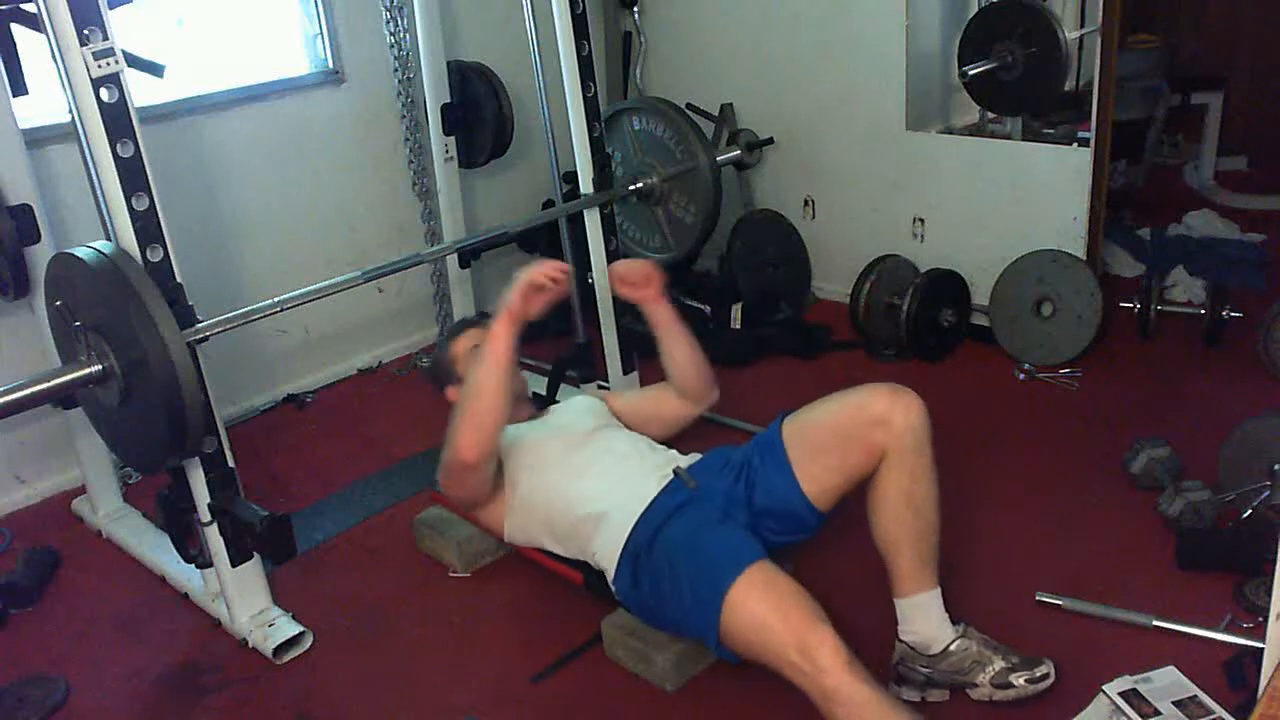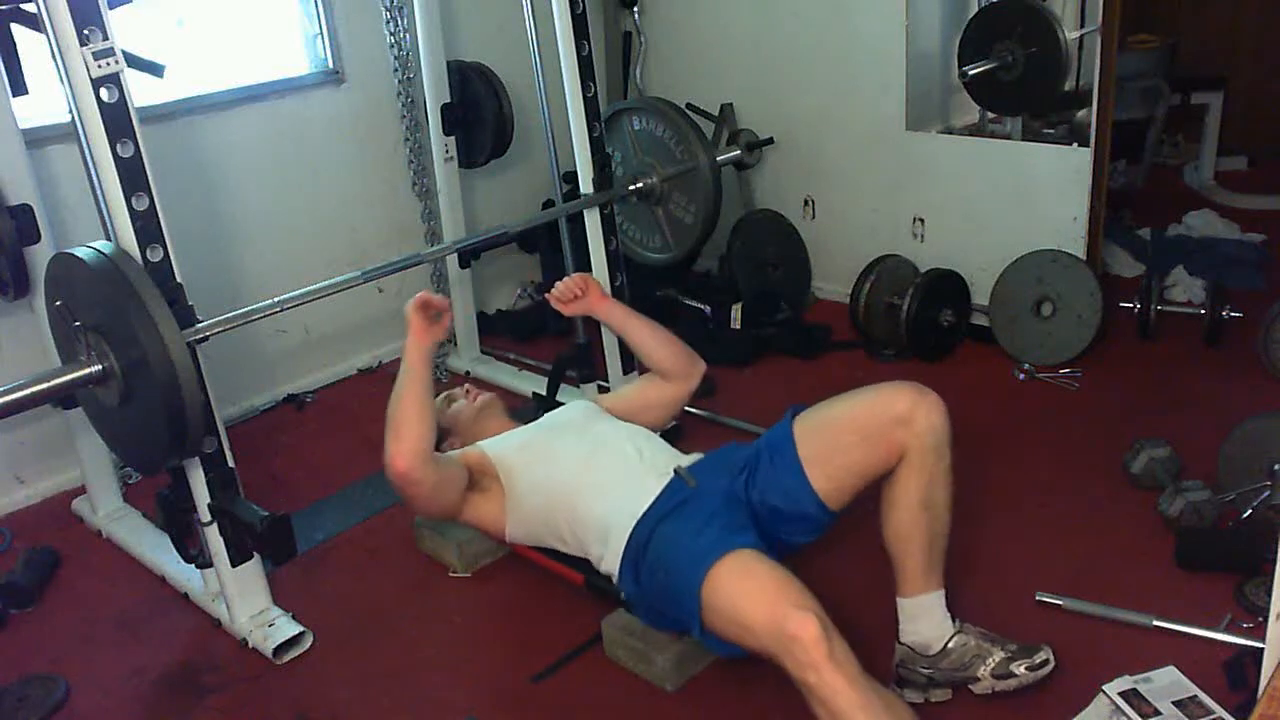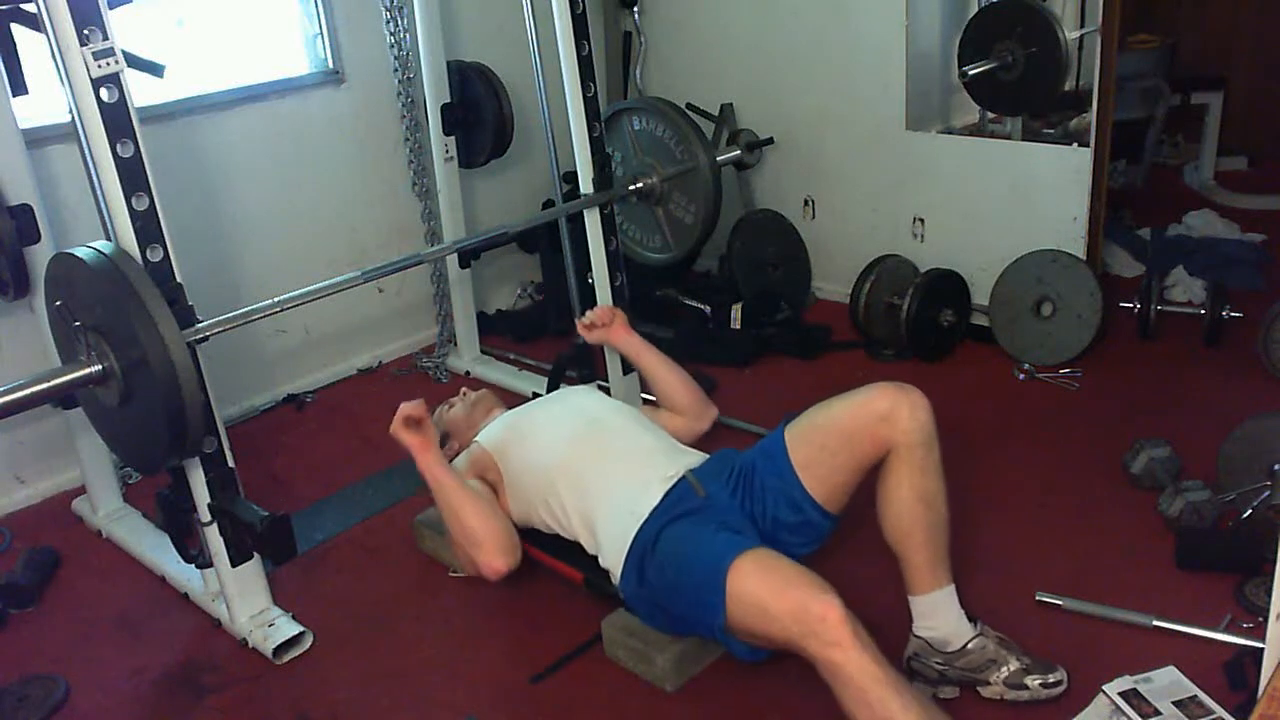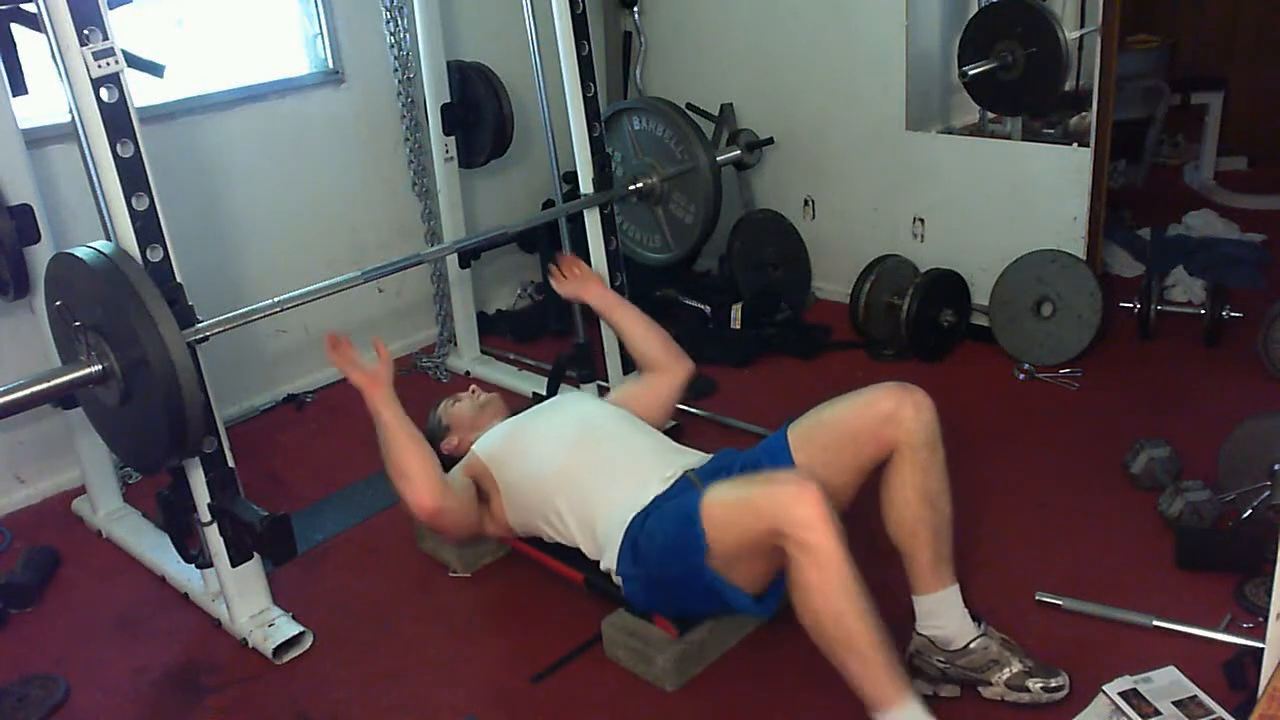
dt=0.5s
person 1, frame 1
left shoulder: (579, 407)
right shoulder: (469, 472)
left elbow: (695, 396)
right elbow: (467, 453)
left wrist: (656, 305)
right wrist: (507, 319)
left hip: (716, 480)
right hip: (652, 539)
left knee: (892, 410)
right knee: (820, 655)
left ankle: (929, 645)
person 1, frame 2
left shoulder: (579, 410)
right shoulder: (474, 471)
left elbow: (686, 373)
right elbow: (407, 468)
left wrist: (602, 306)
right wrist: (420, 351)
left hip: (725, 477)
right hip: (657, 534)
left knee: (912, 410)
right knee: (804, 635)
left ankle: (929, 646)
person 1, frame 3
left shoulder: (568, 407)
right shoulder: (473, 465)
left elbow: (697, 414)
right elbow: (495, 556)
left wrist: (623, 338)
right wrist: (424, 456)
left hip: (725, 481)
right hip: (659, 537)
left knee: (898, 409)
right knee: (824, 620)
left ankle: (942, 643)
person 1, frame 4
left shoulder: (578, 408)
right shoulder: (476, 476)
left elbow: (673, 369)
right elbow: (428, 501)
left wrist: (595, 294)
right wrist: (382, 398)
left hip: (715, 476)
right hip: (654, 543)
left knee: (901, 410)
right knee: (802, 507)
left ankle: (945, 639)
